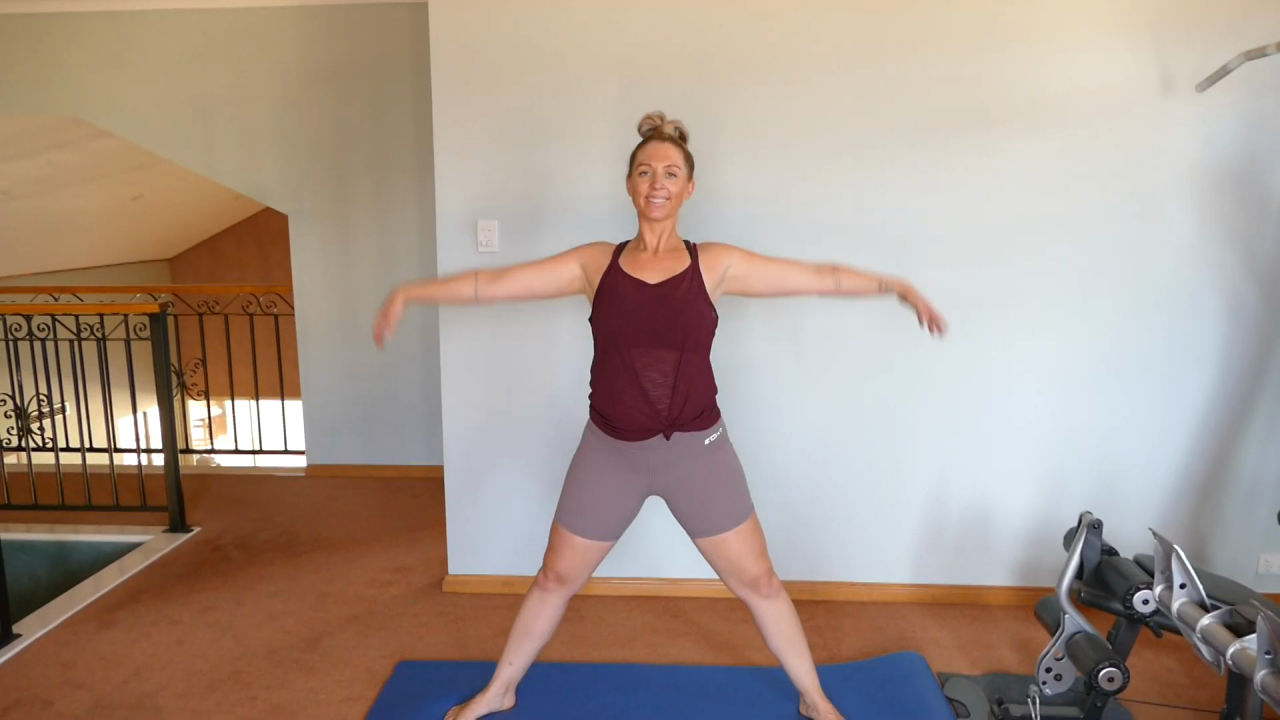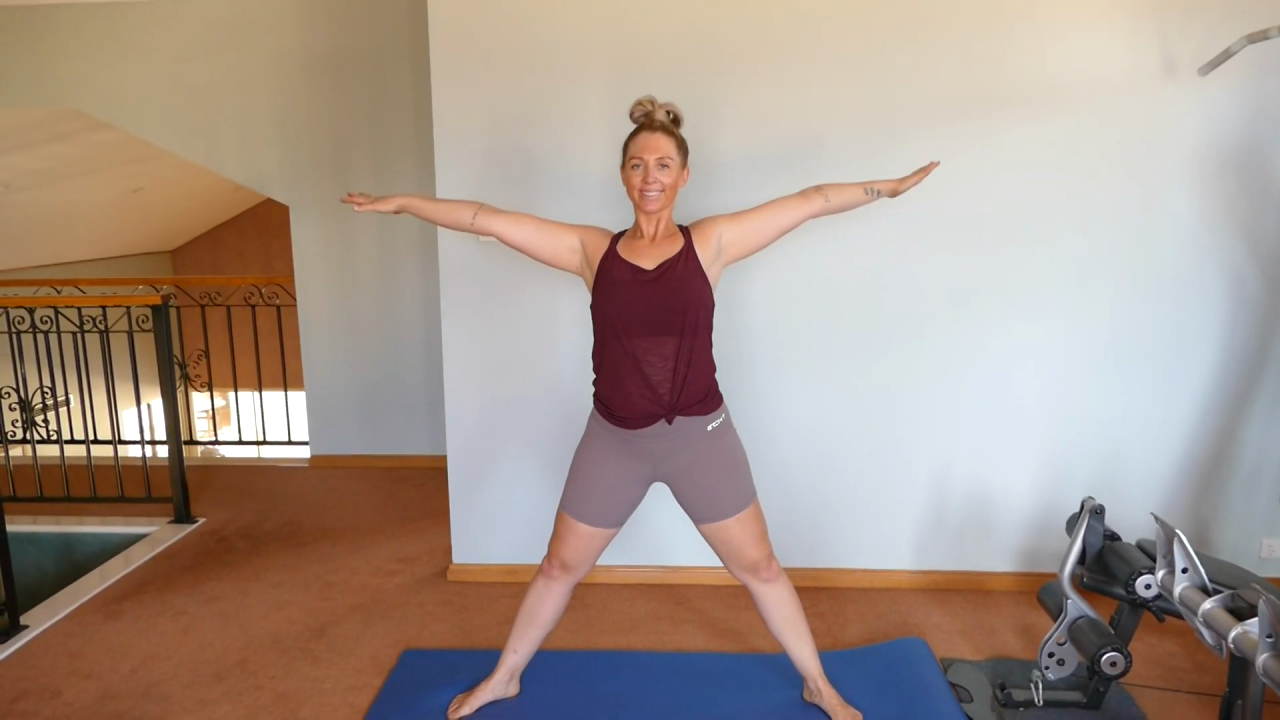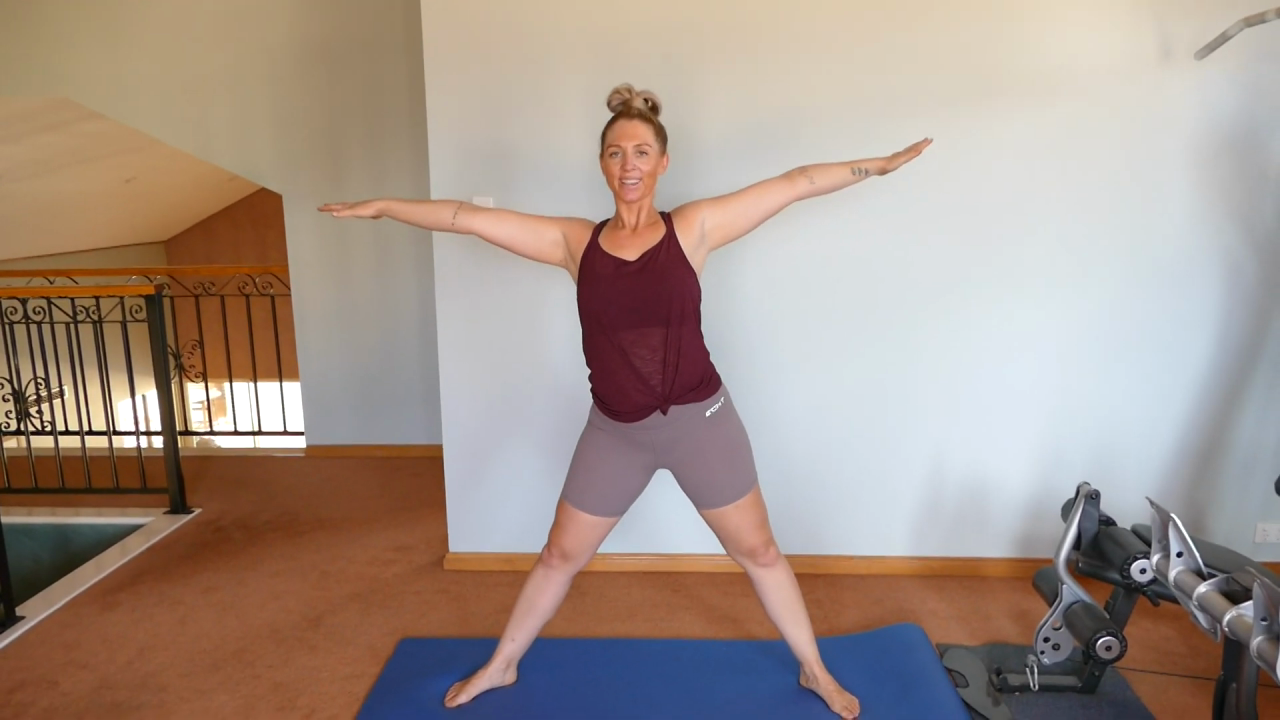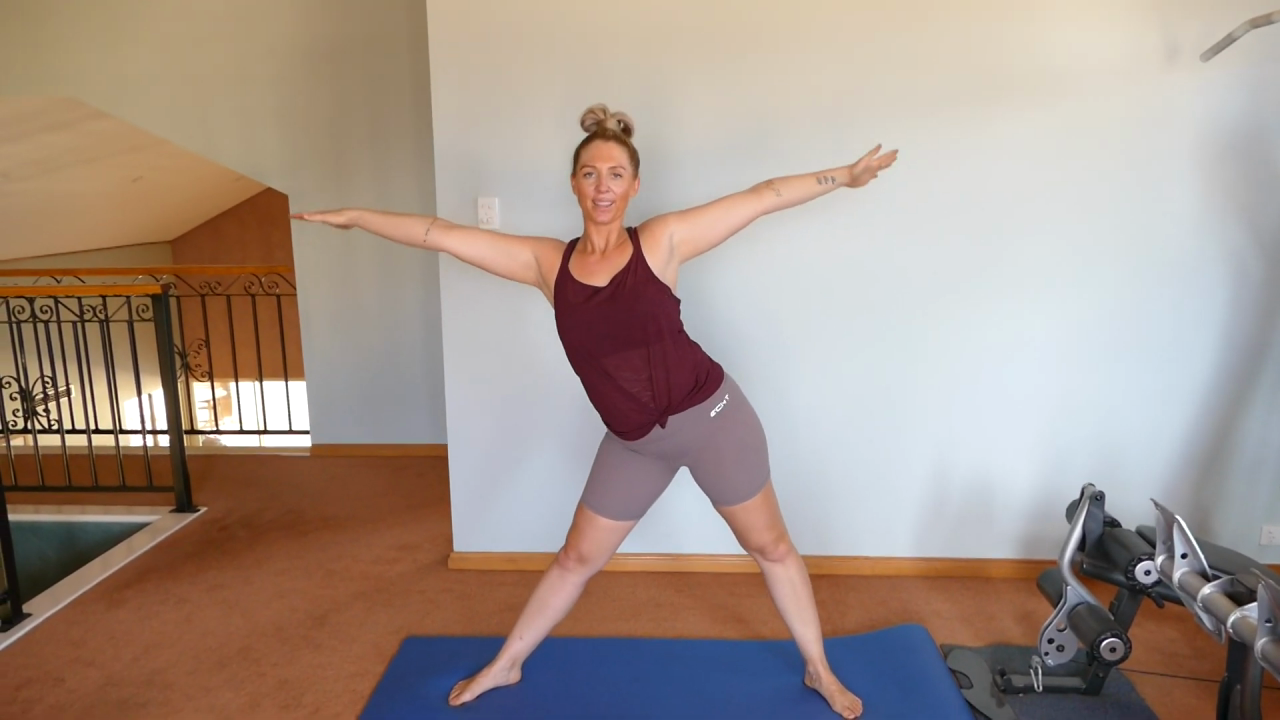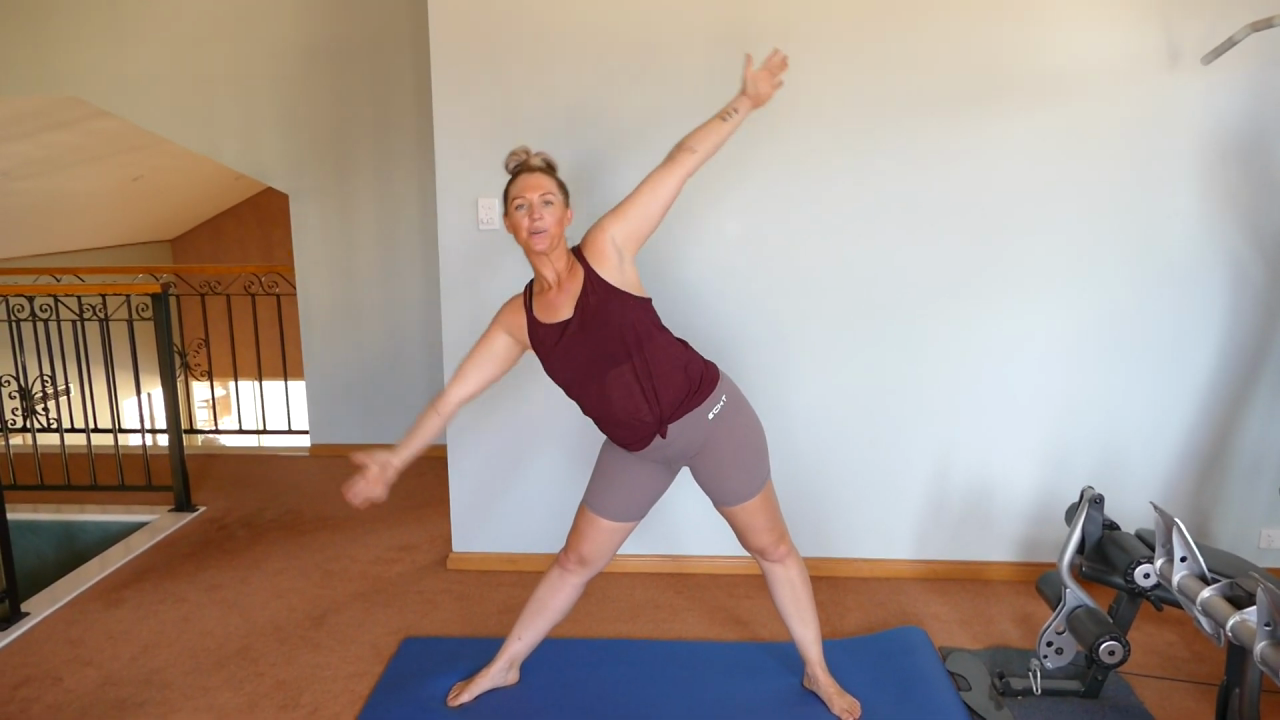
dt=0.7s
person 1, frame 1
left shoulder: (714, 265)
right shoulder: (595, 263)
left elbow: (818, 276)
right elbow: (495, 282)
left wrist: (896, 286)
right wrist: (411, 292)
left hip: (697, 449)
right hip: (610, 450)
left knee: (758, 583)
right knee: (555, 580)
person 1, frame 2
left shoulder: (710, 242)
right shoulder: (592, 249)
left elbow: (810, 202)
right elbow: (488, 219)
left wrist: (887, 187)
right wrist: (401, 202)
left hip: (700, 436)
right hip: (613, 439)
left knee: (759, 567)
right knee: (560, 567)
person 1, frame 3
left shoulder: (692, 227)
right shoulder: (575, 241)
left elbow: (794, 184)
right elbow: (468, 217)
left wrist: (877, 165)
right wrist: (379, 207)
left hip: (699, 420)
right hip: (614, 431)
left knee: (758, 551)
right knee: (561, 555)
right ankle: (500, 666)
person 1, frame 4
left shoulder: (660, 241)
right shoulder: (548, 262)
left elbow: (761, 197)
right elbow: (442, 234)
left wrist: (843, 175)
right wrist: (353, 216)
left hip: (710, 417)
right hip: (633, 441)
left knee: (770, 546)
right knee: (577, 557)
left ankle: (819, 669)
right ankle: (506, 665)
person 1, frame 5
left shoulder: (605, 252)
right shoulder: (515, 318)
left elbow: (677, 166)
right elbow: (457, 392)
left wrist: (744, 102)
right wrist: (396, 458)
left hip: (708, 412)
right hip: (636, 443)
left knee: (771, 546)
right knee: (578, 560)
right ankle: (503, 665)
